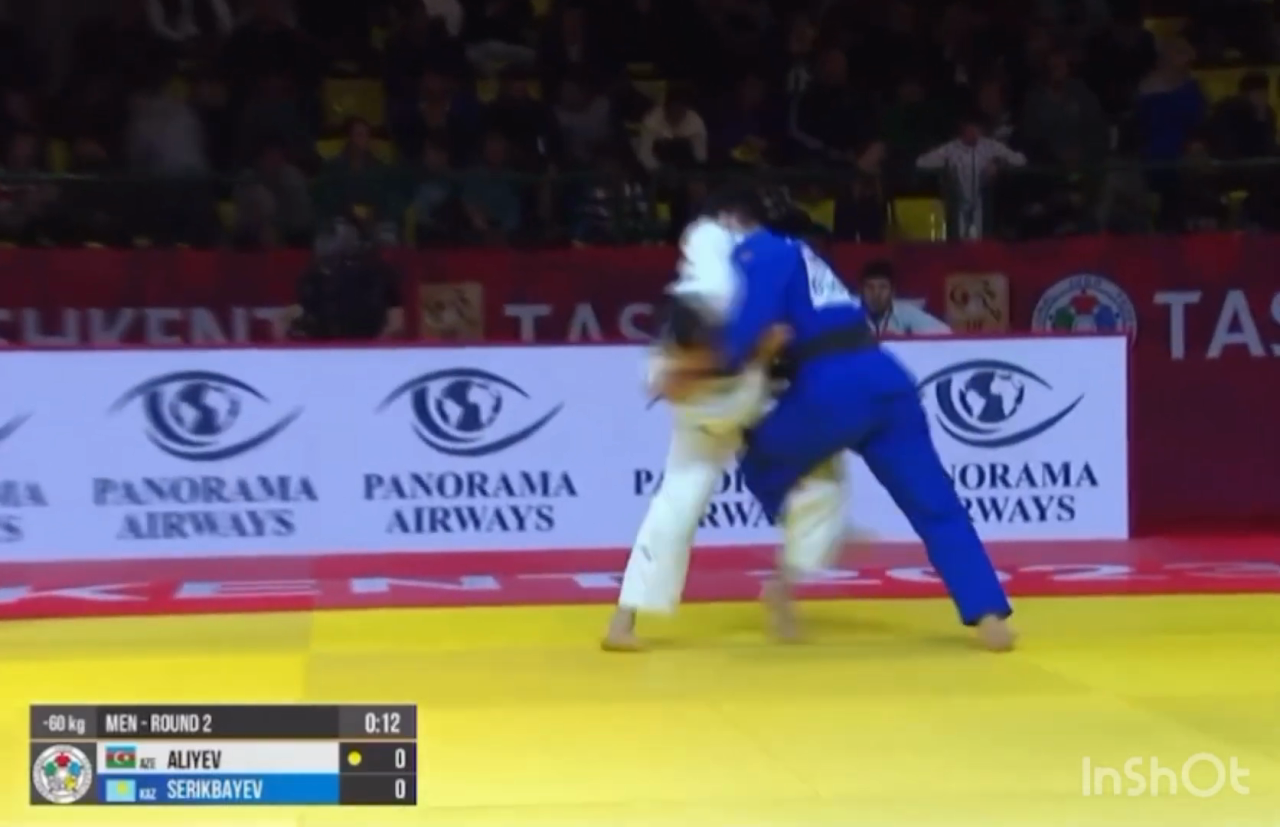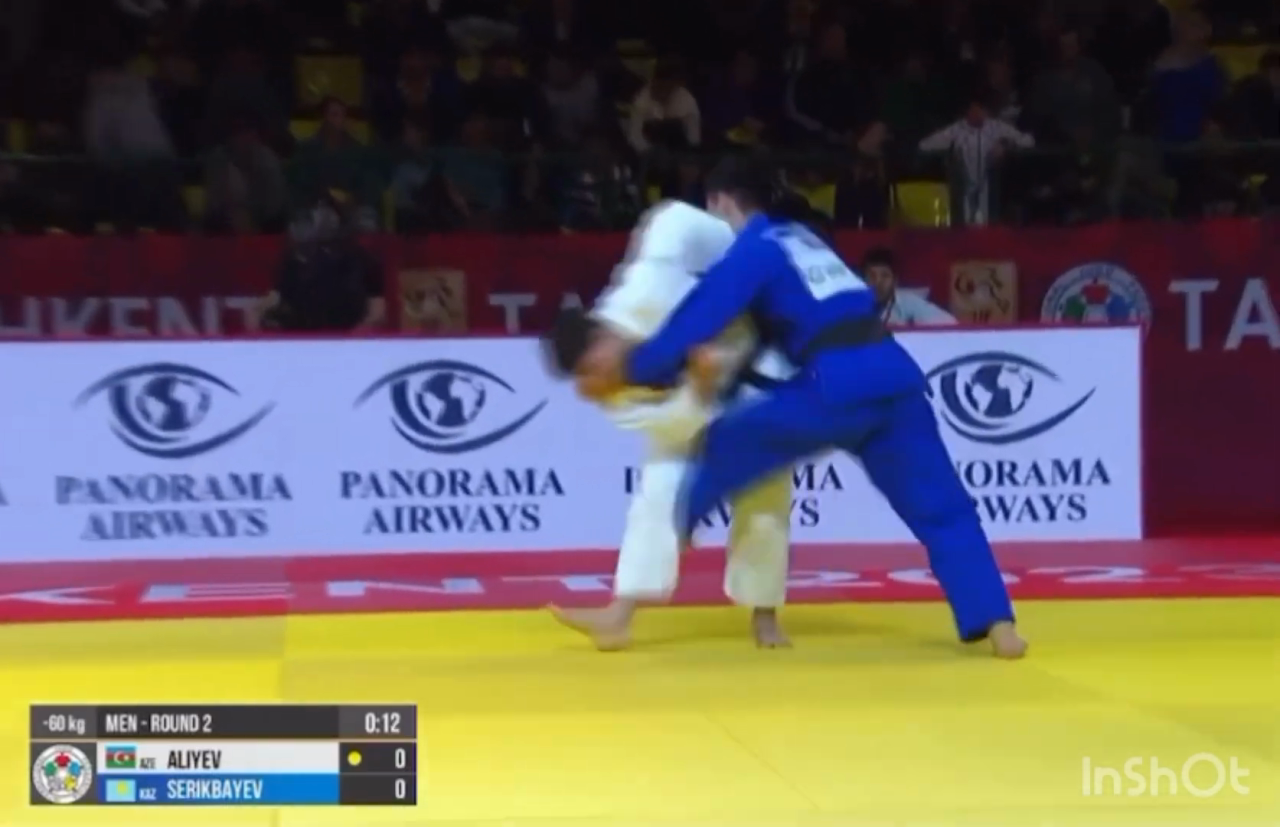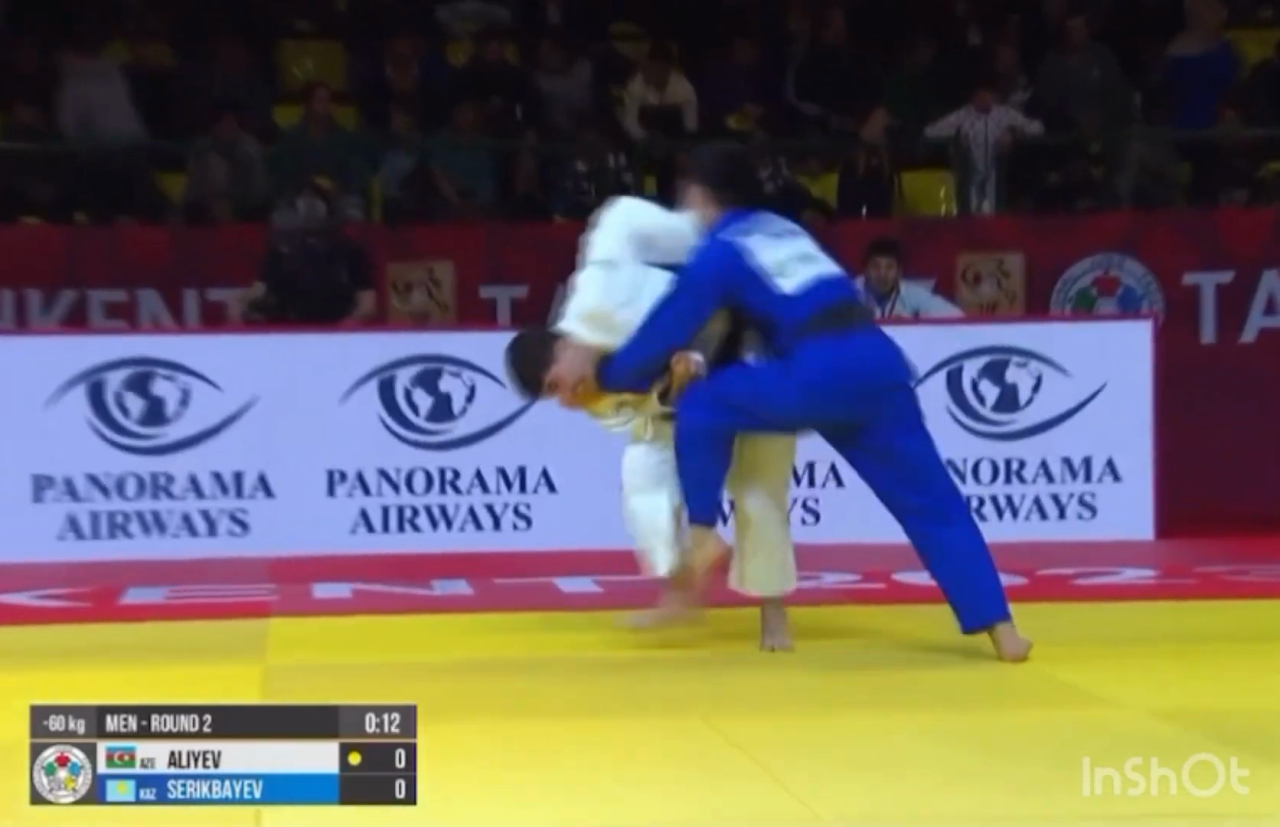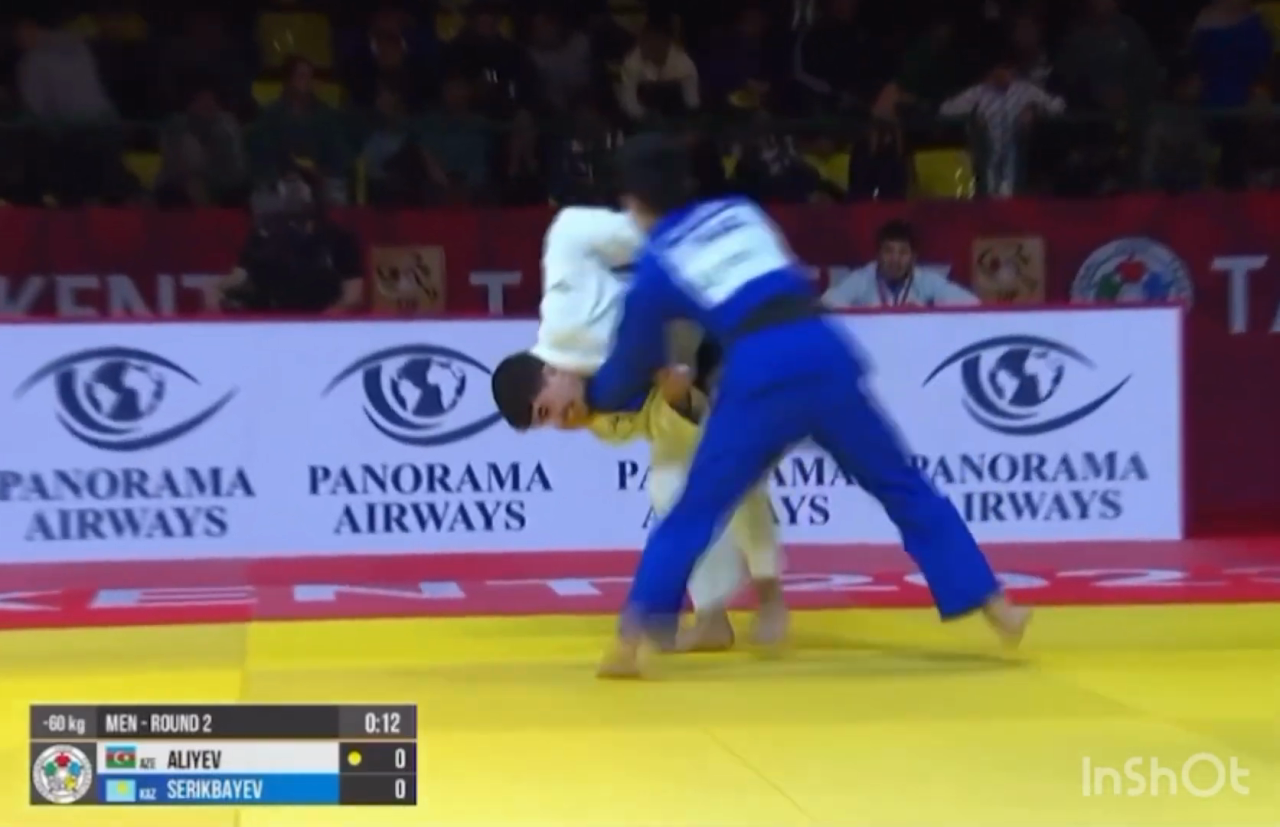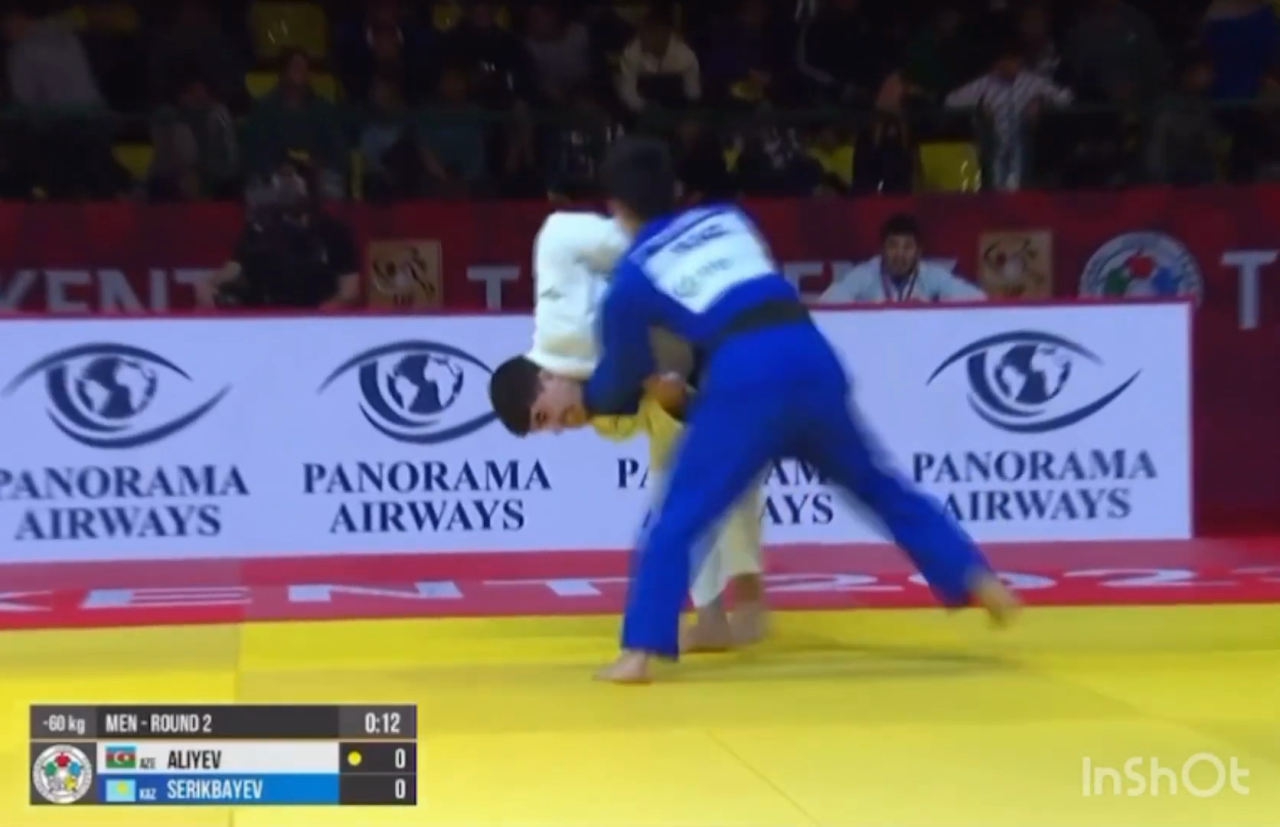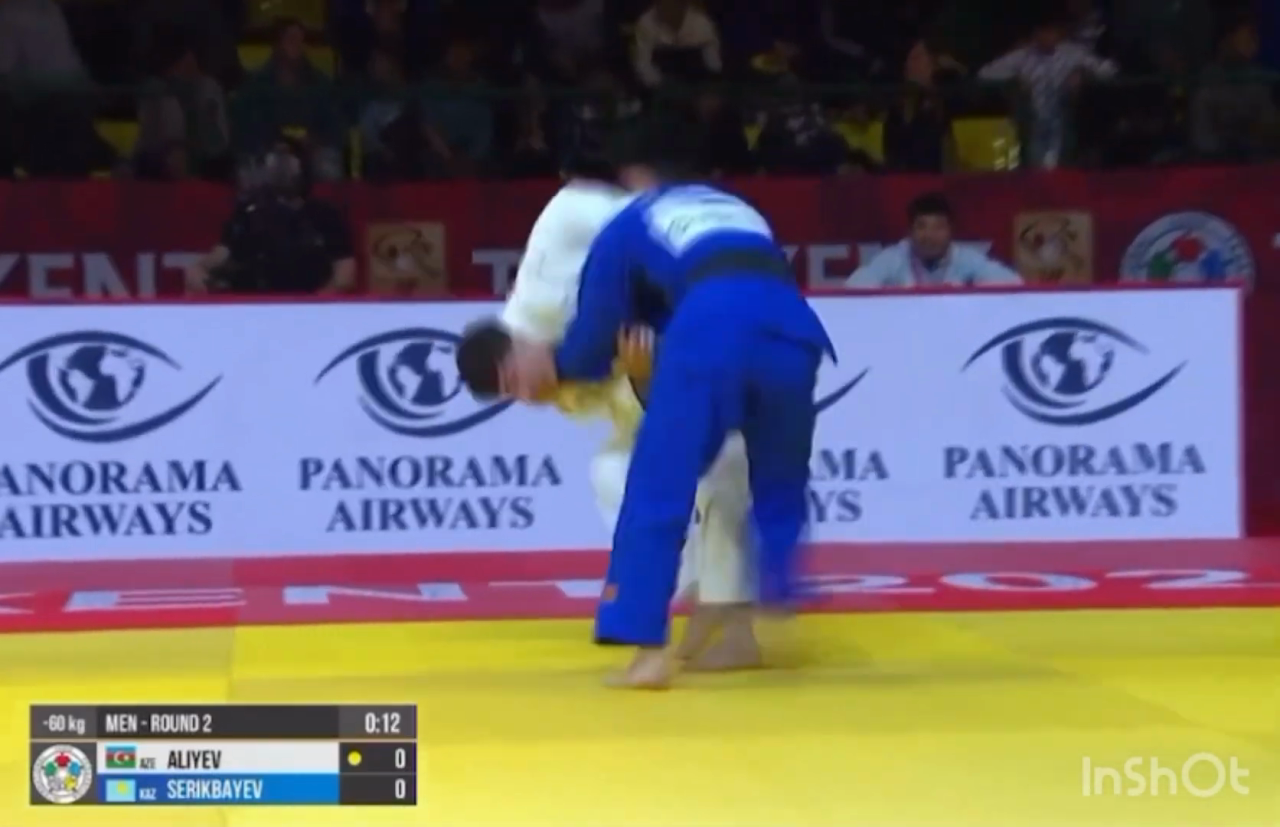
dt=0.1s
person 1, frame 1
left shoulder: (759, 254)
right shoulder: (789, 253)
left elbow: (757, 312)
left wrist: (714, 358)
left hip: (843, 388)
right hip: (886, 380)
left knee: (762, 463)
right knee: (934, 505)
right ankle: (992, 618)
person 1, frame 2
left shoulder: (753, 250)
right shoulder: (795, 239)
left elbow: (702, 314)
left wrist: (630, 366)
left hip: (838, 385)
right hip: (895, 375)
left knee: (726, 443)
right knee: (942, 508)
left ankle: (672, 531)
right ankle: (996, 623)
person 1, frame 3
left shoulder: (719, 248)
right shoulder: (780, 227)
left elbow: (662, 335)
left wrist: (597, 371)
left hip: (815, 373)
right hip: (872, 361)
left knee: (698, 406)
right knee: (928, 499)
left ankle: (702, 539)
right ankle: (999, 626)
person 1, frame 4
left shoulder: (653, 267)
right shoulder: (741, 213)
left elbow: (629, 374)
left wrist: (584, 392)
left hip: (762, 377)
right hip: (826, 359)
left knee: (696, 509)
right knee: (902, 486)
left ankle: (638, 634)
right ankle: (991, 602)
person 1, frame 5
left shoulder: (629, 276)
right shoulder: (722, 223)
left elbow: (613, 389)
left wrist: (580, 398)
right hip: (816, 364)
left knee: (678, 519)
right knee: (881, 488)
left ankle: (640, 650)
right ankle: (975, 581)
person 1, frame 6
left shoulder: (631, 222)
right shoulder: (736, 207)
left elbow: (592, 339)
left wrist: (553, 364)
left hip: (707, 338)
right hip: (795, 333)
left knee: (657, 495)
right knee: (780, 491)
left ankle: (648, 649)
right ankle: (773, 613)
person 2, frame 1
left shoulder: (716, 287)
left elbow: (706, 235)
right elbow: (725, 413)
right wrist: (760, 367)
right hip: (741, 392)
left knee: (819, 482)
right knee: (684, 492)
right ankle: (627, 616)
person 2, frame 2
left shoulder: (641, 297)
right shoulder: (619, 397)
left elbow: (676, 223)
right elbow: (680, 424)
right wrist: (701, 389)
left hip: (761, 370)
right hip: (686, 396)
left knee: (763, 498)
right knee: (662, 484)
left ankle: (763, 612)
right ankle: (622, 611)
person 2, frame 3
left shoulder: (595, 303)
right shoulder: (605, 397)
left elbow: (626, 218)
right elbow: (657, 415)
right wrist: (676, 386)
right hip: (695, 369)
left knee: (757, 482)
right knee: (645, 466)
left ankle: (773, 603)
right ankle: (679, 587)
person 2, frame 4
left shoulder: (566, 322)
right shoulder: (599, 413)
left elbow: (571, 229)
right elbow: (672, 427)
right wrist: (675, 398)
right hip: (686, 376)
right knee: (672, 485)
left ankle: (767, 588)
right ankle: (713, 617)
person 2, frame 5
left shoulder: (558, 324)
left elbow: (559, 237)
right elbow: (660, 422)
right wrist: (666, 398)
right hip: (680, 366)
left ankle: (746, 596)
right ankle: (712, 615)
person 2, frame 6
left shoulder: (538, 301)
left elbow: (568, 213)
right elbow: (637, 409)
right wrist: (636, 374)
left knee: (716, 471)
right knee: (617, 474)
left ankle: (736, 627)
right ankle: (701, 608)
